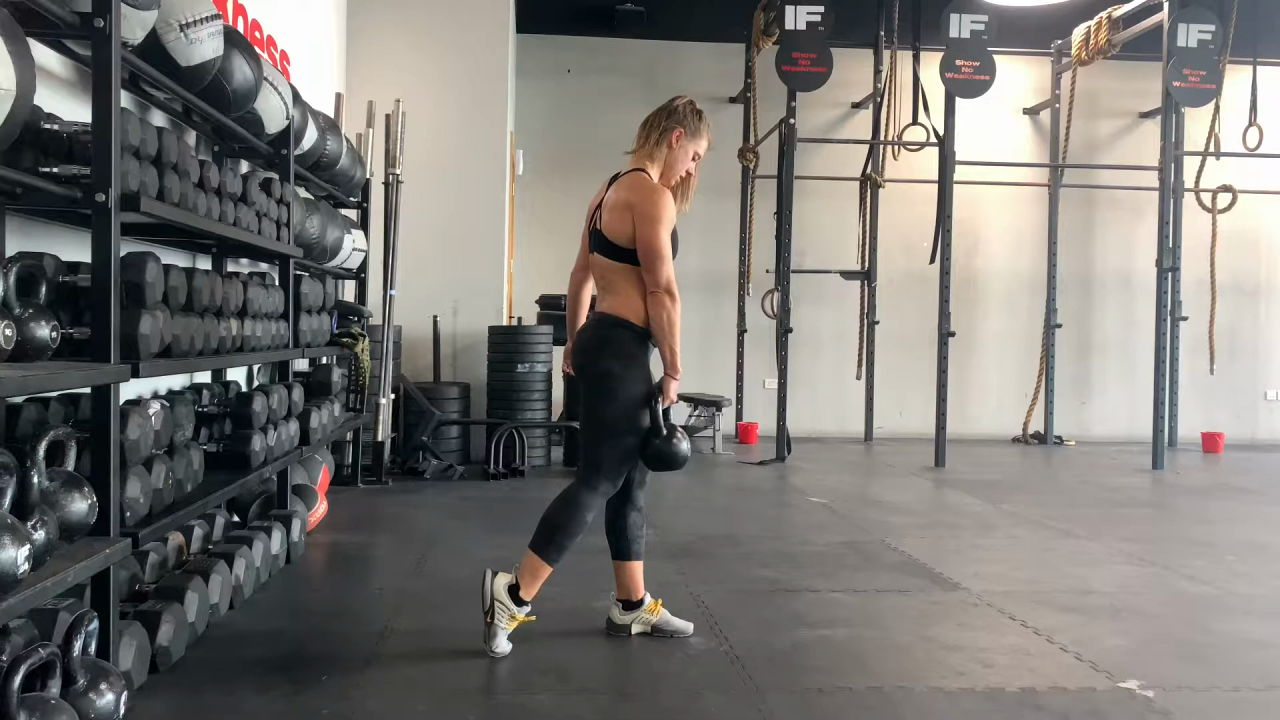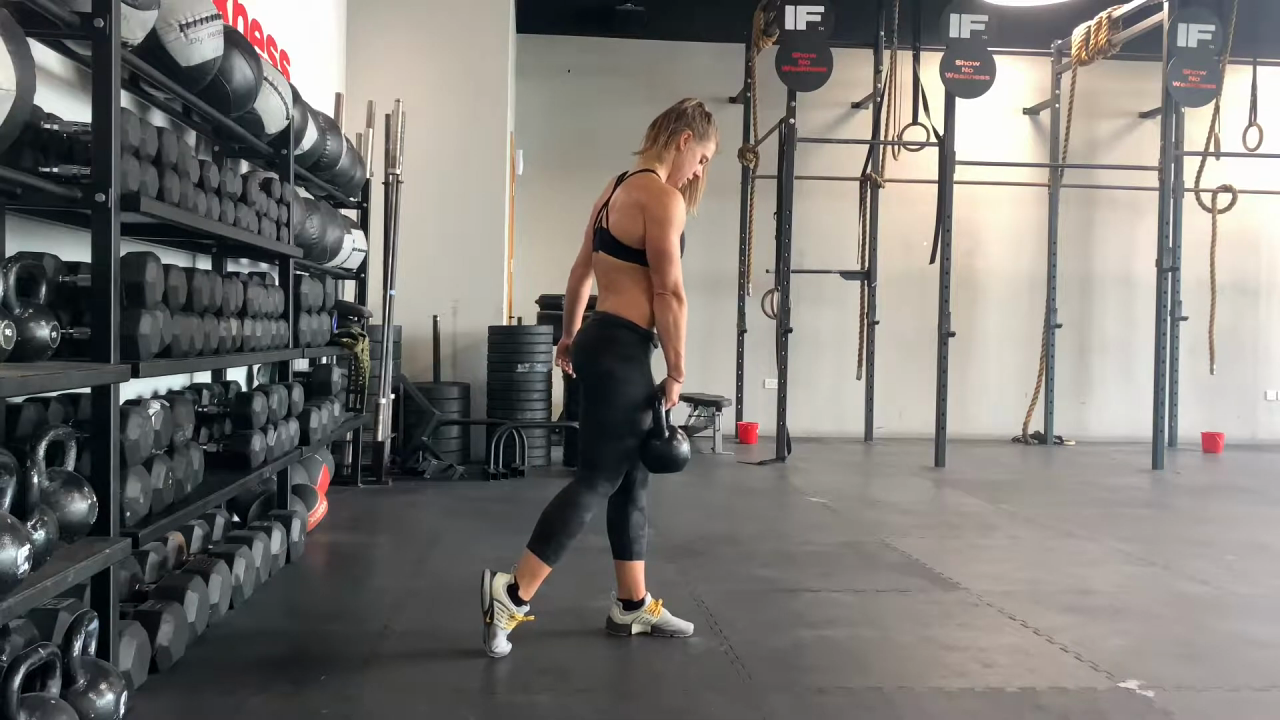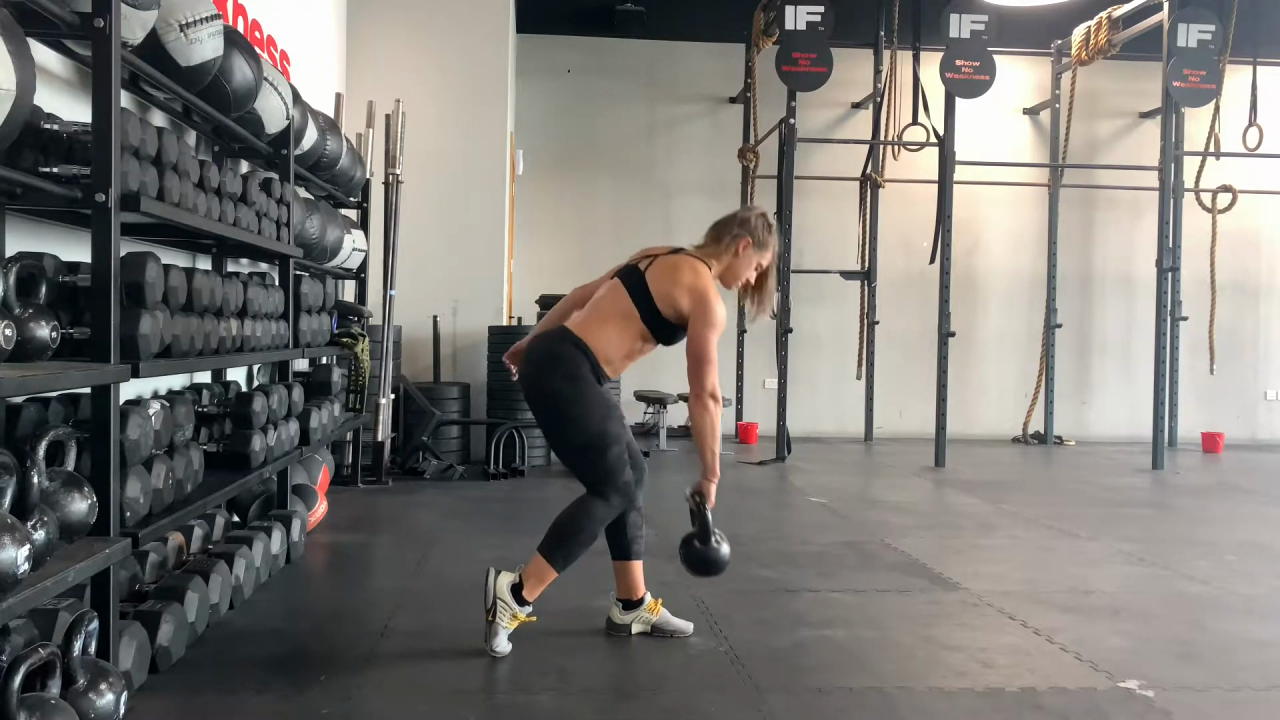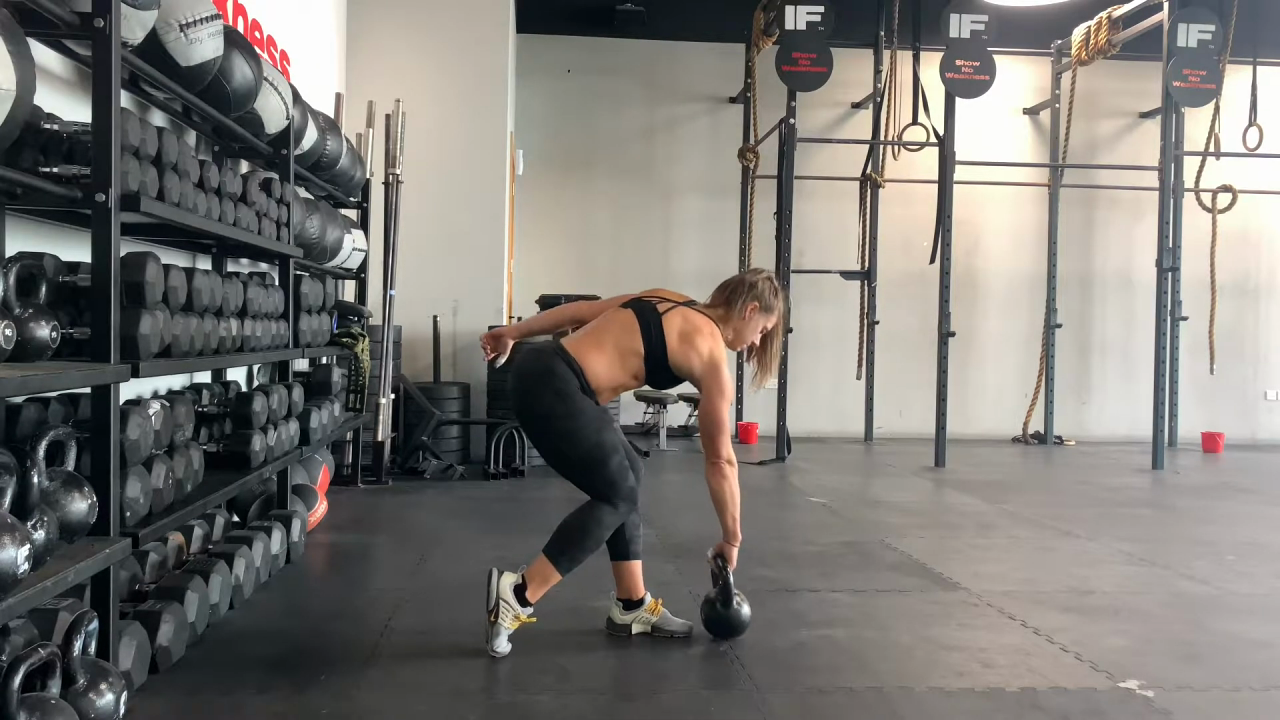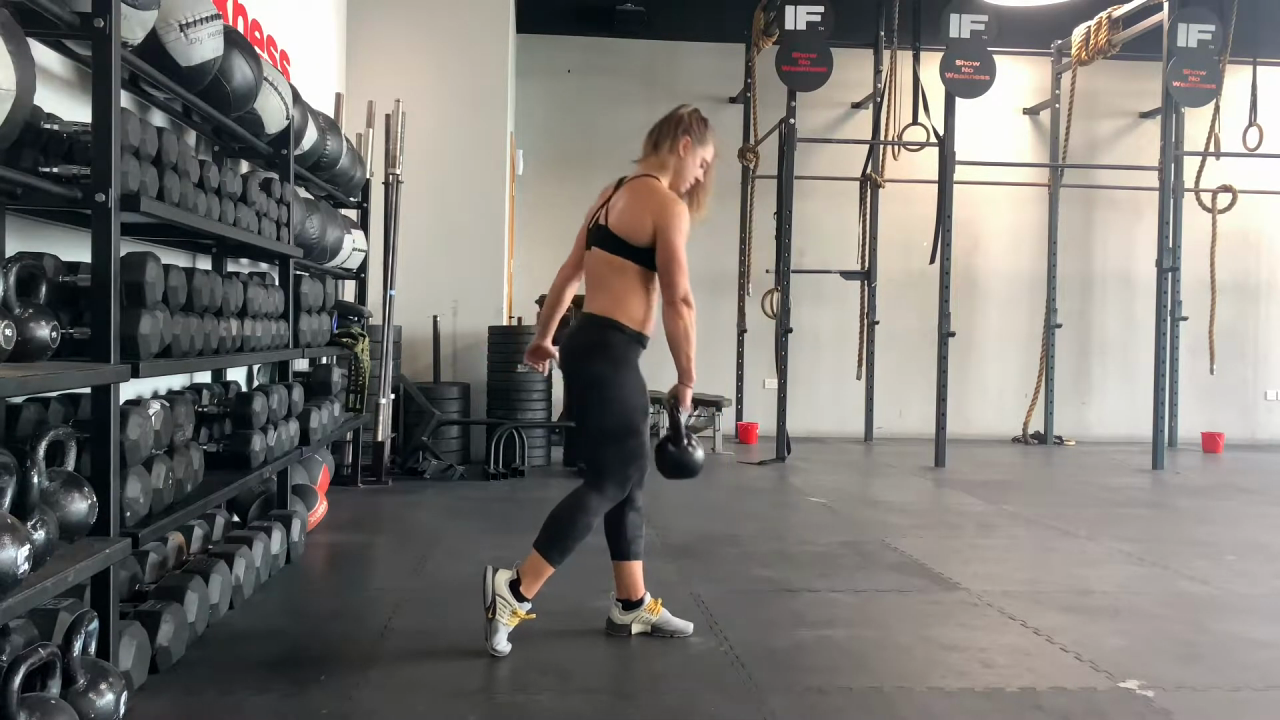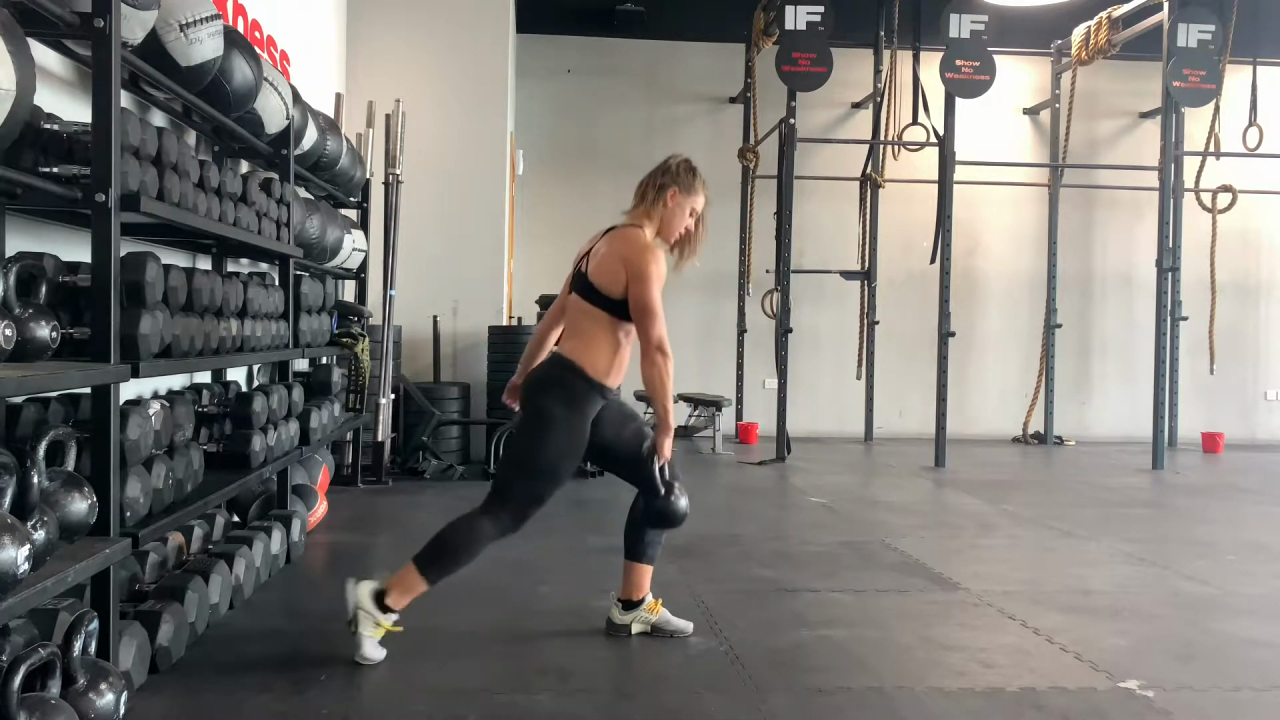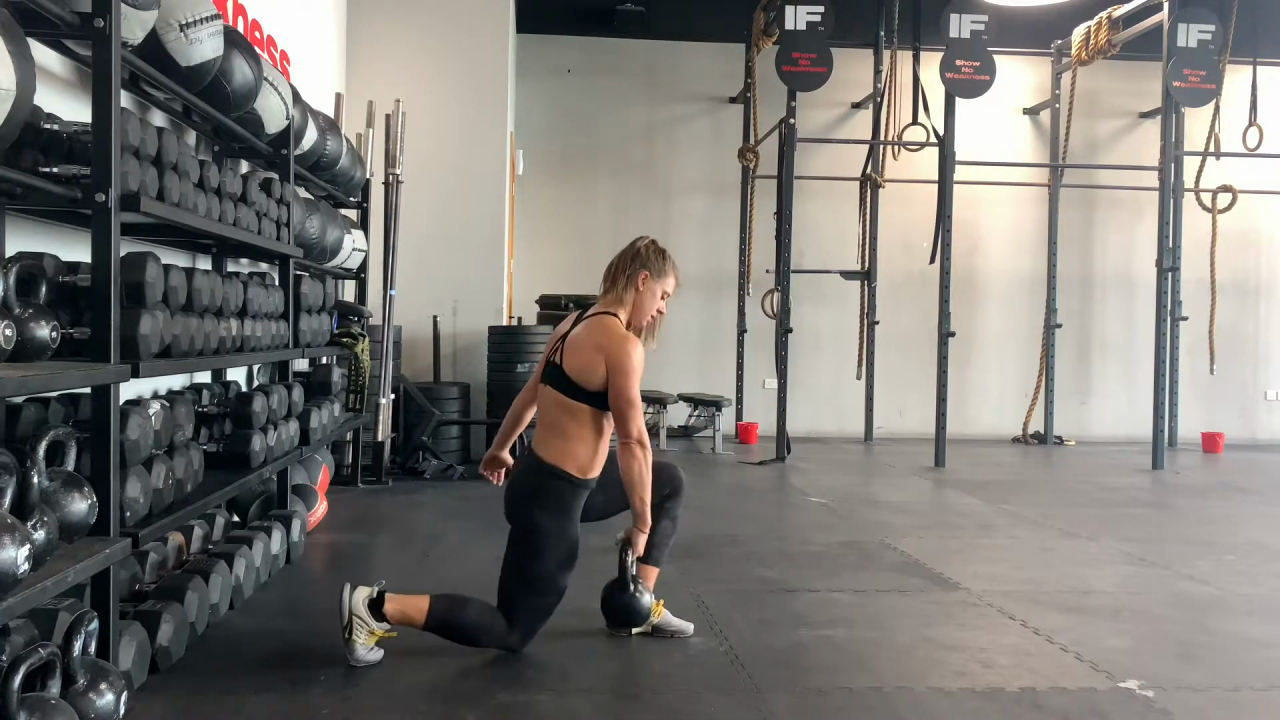
dt=0.7s
person 1, frame 1
left shoulder: (613, 189)
right shoulder: (652, 196)
left elbow: (581, 275)
right elbow: (661, 291)
left wrist: (574, 342)
right wrist: (673, 370)
left hip: (601, 343)
right hip: (620, 352)
left knee: (629, 480)
right knee: (599, 481)
left ankle: (632, 606)
right ankle: (512, 595)
person 1, frame 2
left shoulder: (618, 188)
right shoulder: (662, 197)
left elbow: (581, 270)
right elbow: (669, 293)
left wrist: (569, 335)
right wrist: (676, 372)
left hip: (601, 341)
right hip: (622, 352)
left knee: (631, 479)
right knee: (598, 480)
left ankle: (632, 605)
right ankle: (511, 594)
person 1, frame 3
left shoulder: (662, 259)
right shoulder: (705, 296)
left elbow: (583, 295)
right elbow: (705, 397)
left wrist: (530, 344)
right wrist: (710, 478)
left hip: (551, 358)
right hip: (564, 373)
left knee: (629, 473)
right knee: (611, 489)
left ankle: (632, 606)
right ankle: (513, 596)
person 1, frame 4
left shoulder: (669, 303)
right shoulder: (711, 357)
left elbow: (582, 310)
right elbow: (720, 461)
left wrist: (513, 332)
right wrist: (732, 539)
left hip: (542, 367)
right hip: (552, 387)
left knee: (626, 475)
right knee: (616, 496)
left ankle: (632, 606)
right ankle: (516, 595)
person 1, frame 5
left shoulder: (614, 193)
right shoulder: (667, 204)
left elbow: (570, 272)
right elbow: (678, 300)
left wrist: (543, 336)
right wrist: (686, 380)
left hip: (591, 343)
right hip: (610, 353)
left knee: (628, 479)
right knee: (607, 483)
left ankle: (631, 606)
right ankle: (513, 591)
person 1, frame 6
left shoulder: (609, 240)
right shoulder: (644, 253)
left elbow: (555, 315)
right elbow: (655, 347)
left wrist: (524, 376)
right wrist: (665, 429)
left hip: (584, 397)
right hip: (564, 398)
left knee: (660, 482)
right knee: (504, 512)
left ankle: (633, 606)
right ankle: (379, 602)
person 1, frame 7
left shoulder: (576, 324)
right shoulder: (621, 345)
left elbow: (530, 395)
right elbow: (632, 442)
left wrist: (500, 449)
right wrist: (641, 525)
left hip: (551, 478)
right hip: (551, 496)
left knee: (669, 484)
right knee: (513, 632)
right ankle: (374, 608)
